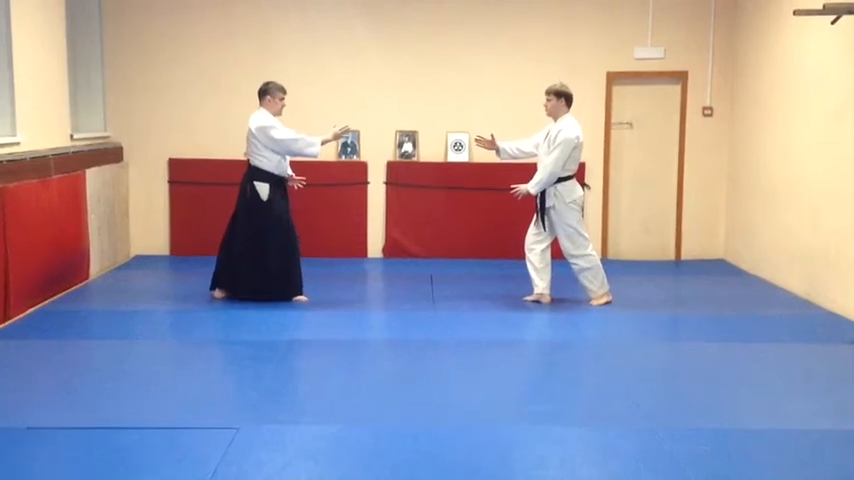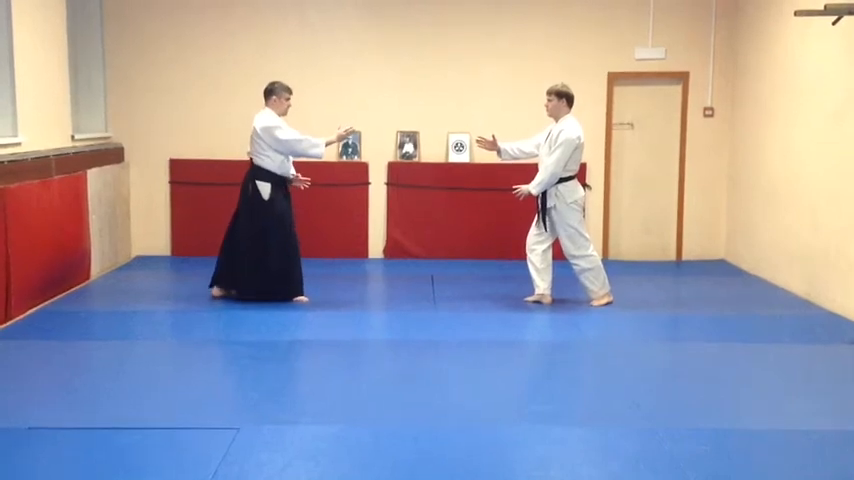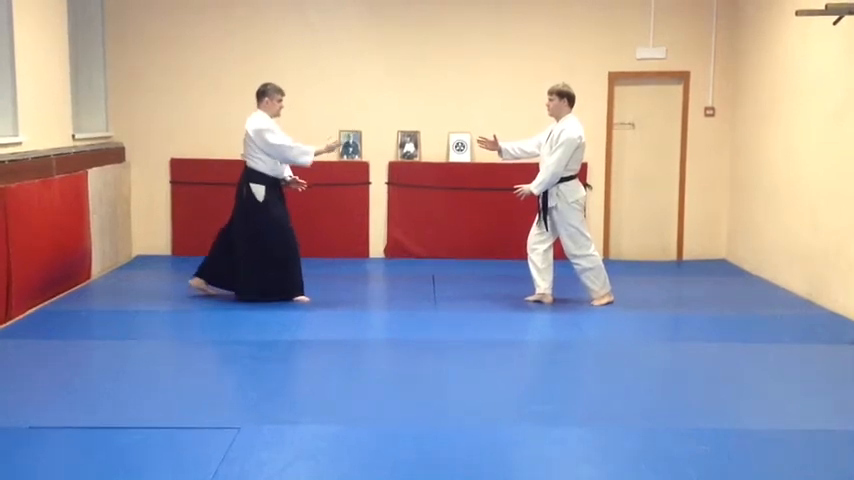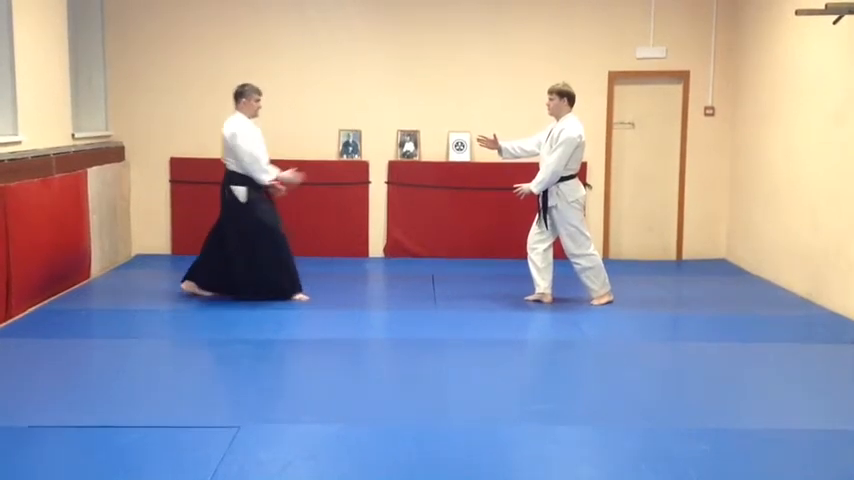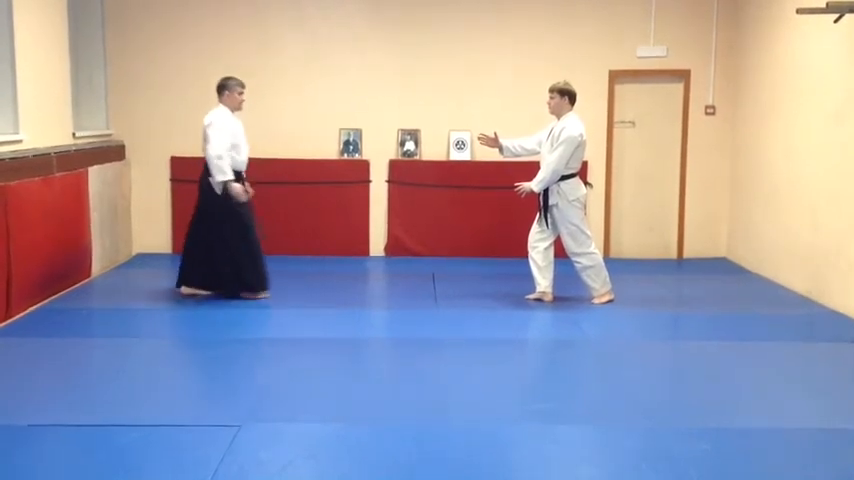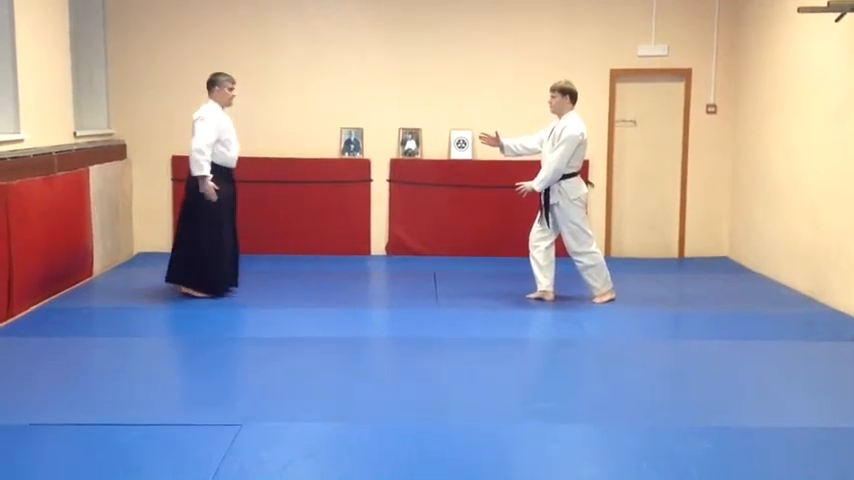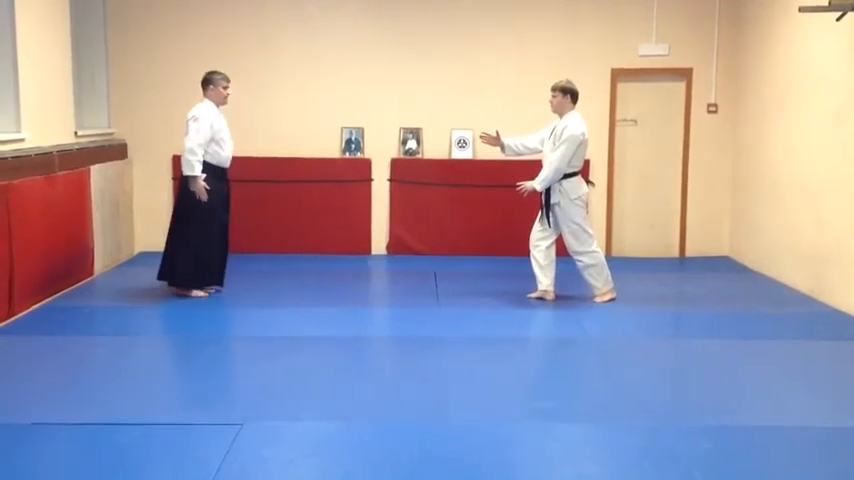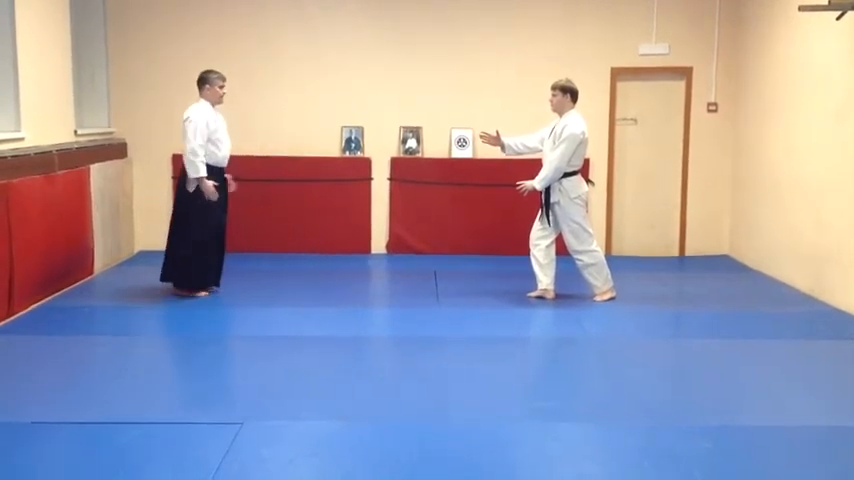
dt=0.2s
person 1, frame 1
left shoulder: (568, 131)
right shoulder: (554, 129)
left elbow: (552, 167)
right elbow: (529, 146)
left wrist: (531, 188)
right wrist: (498, 148)
left hip: (563, 196)
right hip: (551, 196)
left knee: (577, 247)
right knee: (535, 242)
left ankle: (601, 292)
right ankle: (542, 292)
person 1, frame 2
left shoulder: (569, 131)
right shoulder: (555, 129)
left elbow: (554, 167)
right elbow: (530, 146)
left wrist: (532, 188)
right wrist: (500, 148)
left hip: (564, 196)
right hip: (552, 196)
left knee: (578, 247)
right knee: (537, 242)
left ankle: (602, 293)
right ankle: (543, 292)
person 1, frame 3
left shoulder: (571, 131)
right shoulder: (556, 129)
left elbow: (555, 167)
right elbow: (531, 146)
left wrist: (534, 188)
right wrist: (501, 148)
left hip: (566, 196)
right hip: (553, 196)
left knee: (579, 247)
right knee: (538, 242)
left ankle: (603, 292)
right ankle: (544, 292)
person 1, frame 4
left shoulder: (571, 130)
right shoulder: (556, 128)
left elbow: (555, 166)
right elbow: (531, 145)
left wrist: (533, 187)
right wrist: (500, 147)
left hip: (565, 195)
right hip: (553, 195)
left knee: (579, 246)
right knee: (538, 241)
left ankle: (603, 292)
right ankle: (544, 291)
person 1, frame 5
left shoulder: (572, 129)
right shoulder: (557, 127)
left elbow: (556, 165)
right elbow: (532, 144)
left wrist: (534, 185)
right wrist: (501, 145)
left hip: (566, 194)
right hip: (554, 194)
left knee: (580, 245)
right knee: (539, 240)
left ankle: (603, 290)
right ankle: (544, 290)
person 1, frame 6
left shoulder: (573, 128)
right shoulder: (558, 126)
left elbow: (557, 164)
right elbow: (533, 143)
left wrist: (535, 185)
right wrist: (502, 144)
left hip: (567, 193)
right hip: (555, 193)
left knee: (581, 244)
right knee: (540, 239)
left ankle: (604, 290)
right ankle: (545, 289)
person 1, frame 7
left shoulder: (574, 127)
right shoulder: (559, 125)
left elbow: (558, 163)
right elbow: (534, 142)
left wrist: (537, 184)
right wrist: (503, 144)
left hip: (568, 193)
right hip: (556, 193)
left knee: (582, 243)
right knee: (541, 239)
left ankle: (605, 289)
right ankle: (546, 289)
person 1, frame 8
left shoulder: (573, 127)
right shoulder: (559, 124)
left elbow: (558, 162)
right elbow: (534, 141)
left wrist: (536, 183)
right wrist: (503, 143)
left hip: (568, 192)
right hip: (555, 191)
left knee: (582, 243)
right knee: (540, 238)
left ankle: (605, 288)
right ankle: (546, 287)
person 2, frame 1
left shoulder: (265, 121)
right shoulder: (264, 124)
left elbow: (278, 152)
right elbow: (293, 142)
left wrist: (286, 175)
right wrist: (329, 138)
left hip: (262, 187)
right hip: (262, 188)
left knee: (244, 236)
right knee: (280, 239)
left ankle: (225, 286)
right ankle: (285, 290)
person 2, frame 2
left shoulder: (269, 121)
right shoulder: (268, 124)
left elbow: (282, 153)
right elbow: (297, 143)
left wrist: (291, 176)
right wrist: (332, 140)
left hip: (264, 186)
right hip: (264, 188)
left knee: (245, 235)
right knee: (279, 238)
left ankle: (224, 284)
right ankle: (286, 290)
person 2, frame 3
left shoulder: (262, 123)
right shoulder: (261, 125)
left elbow: (276, 155)
right elbow: (287, 149)
left wrist: (288, 178)
right wrist: (321, 150)
left hip: (260, 188)
right hip: (259, 190)
left knee: (239, 236)
right knee: (280, 239)
left ankle: (207, 278)
right ankle: (288, 290)
person 2, frame 4
left shoulder: (245, 125)
right shoulder: (239, 127)
left elbow: (254, 160)
right elbow: (253, 160)
left wrist: (271, 181)
right wrist: (281, 176)
left hip: (244, 189)
right hip: (242, 191)
left knee: (227, 237)
right knee: (270, 238)
left ankle: (198, 282)
right ankle: (288, 290)
person 2, frame 5
left shoulder: (229, 118)
right shoulder: (219, 119)
right elbow: (217, 154)
left wrist: (239, 181)
right wrist: (230, 184)
left hip: (228, 182)
right hip: (220, 185)
left knee: (210, 234)
right knee: (238, 233)
left ankle: (194, 283)
right ankle: (249, 286)
person 2, frame 6
left shoulder: (219, 114)
right shoulder: (209, 115)
right elbow: (200, 148)
right wrist: (203, 180)
left hip: (220, 179)
right hip: (211, 181)
left knee: (220, 233)
right knee: (209, 233)
left ankle: (196, 282)
right ankle: (196, 284)
person 2, frame 7
left shoulder: (214, 113)
right shoulder: (203, 114)
right elbow: (192, 148)
right wrist: (195, 179)
left hip: (215, 179)
right hip: (204, 180)
left knee: (213, 232)
right knee: (196, 232)
left ankle: (203, 280)
right ankle: (184, 283)
person 2, frame 8
left shoulder: (214, 114)
right shoulder: (198, 114)
right elbow: (193, 150)
left wrist: (223, 175)
right wrist: (203, 181)
left hip: (212, 179)
right hip: (199, 181)
left knee: (212, 233)
right knee: (194, 233)
left ankle: (202, 281)
right ankle: (186, 284)
